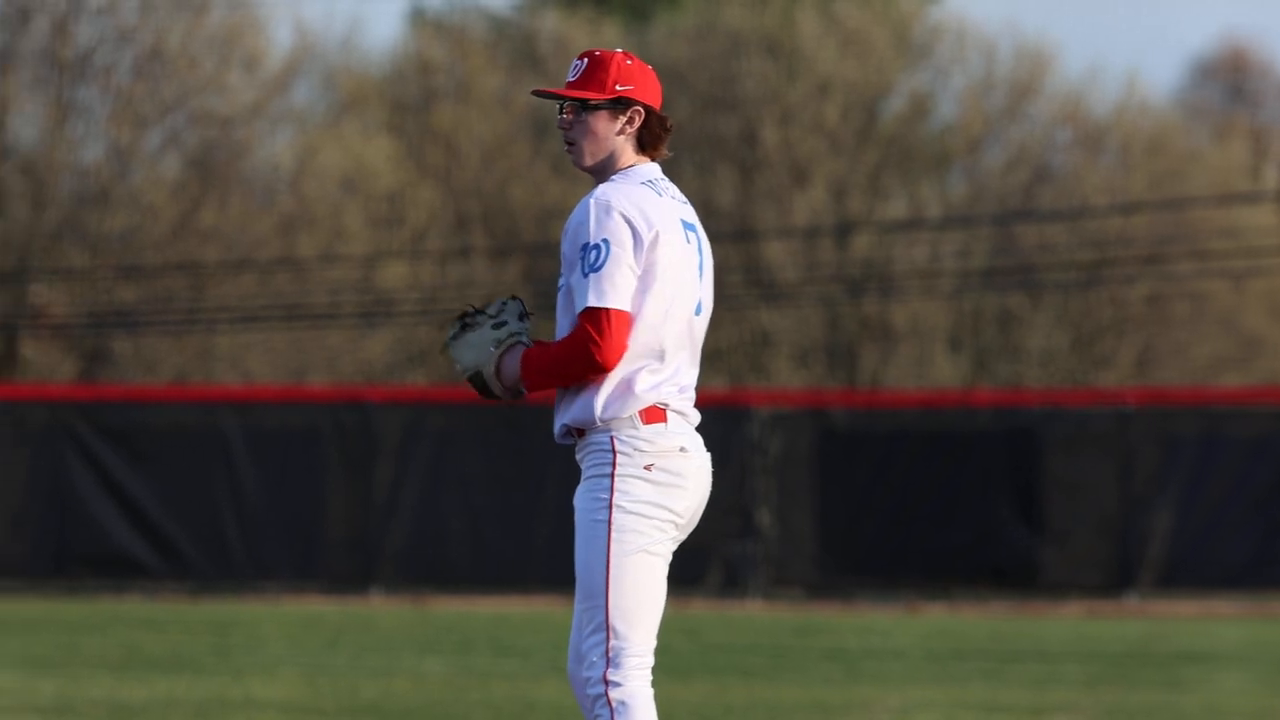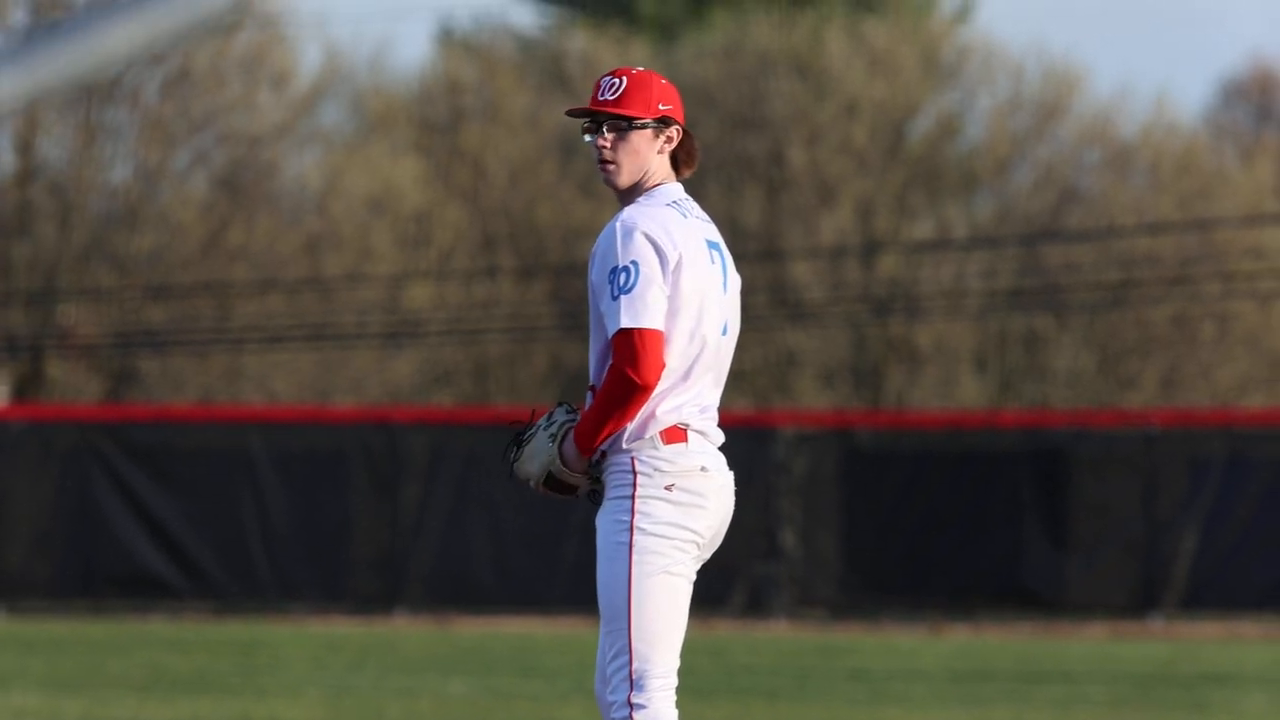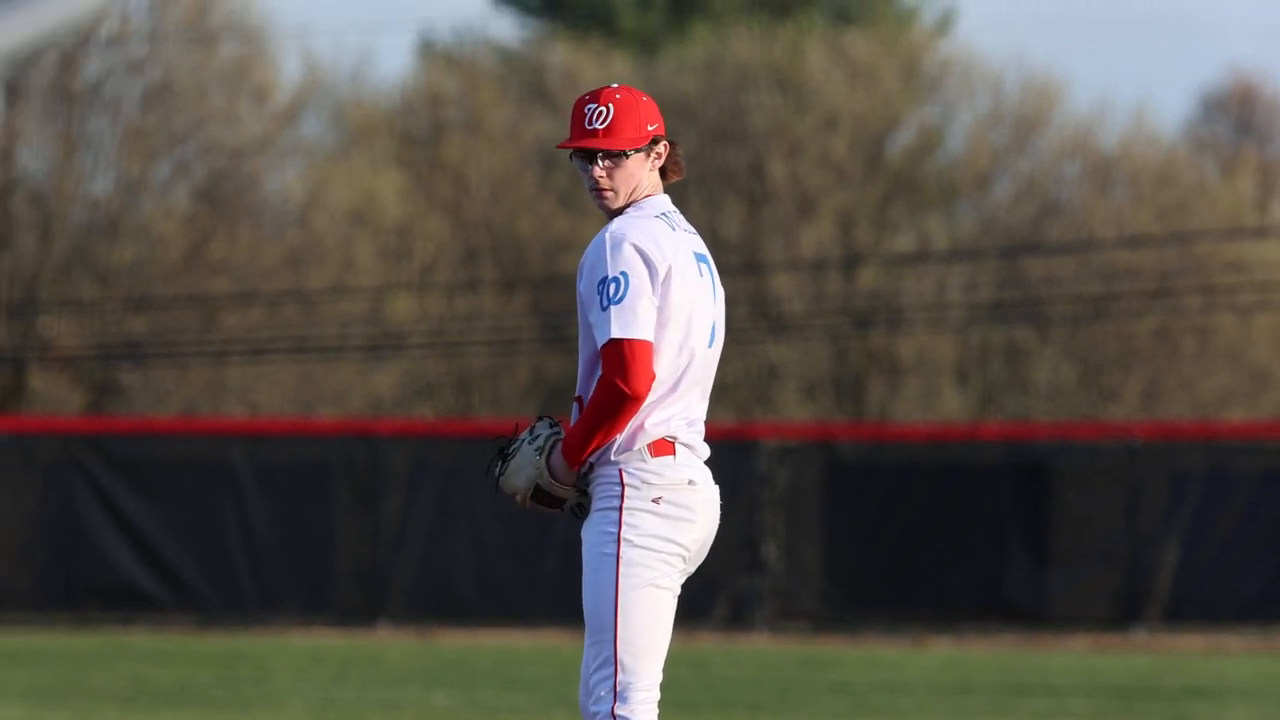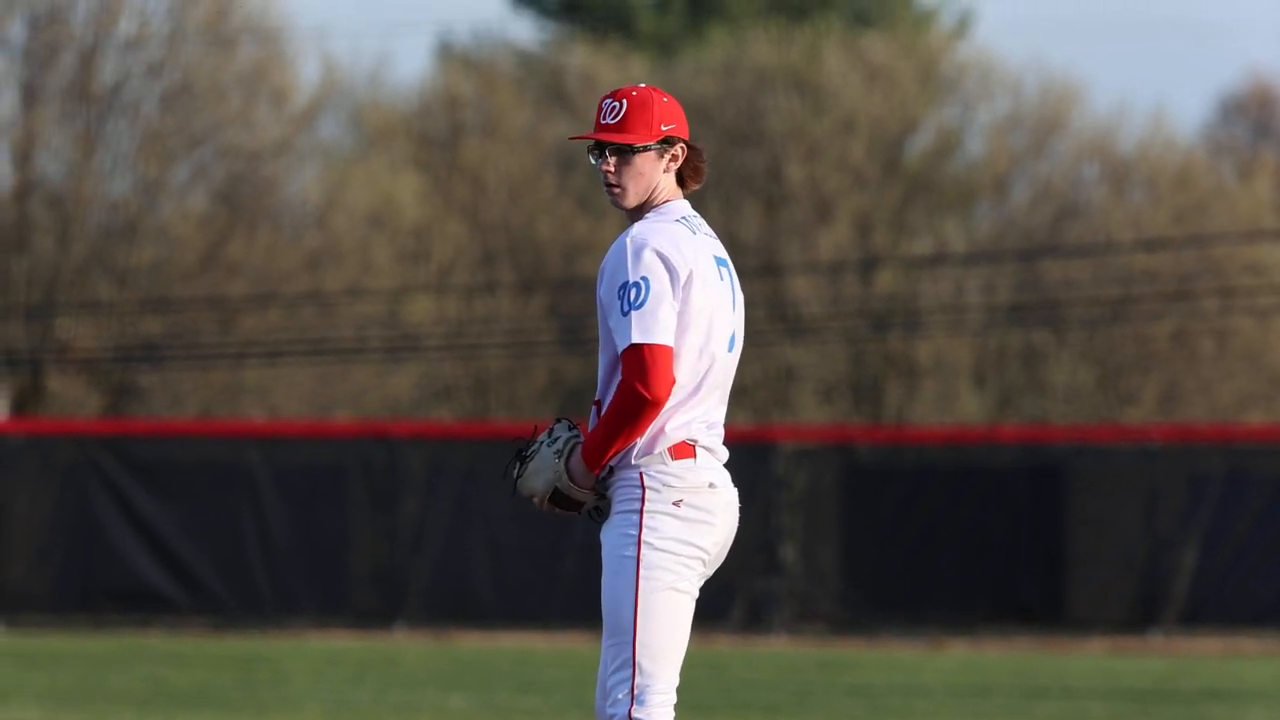
dt=0.4s
person 1, frame 1
left shoulder: (609, 206)
right shoulder: (676, 207)
left elbow: (600, 347)
left wrist: (522, 367)
right wrist: (540, 351)
left hip: (630, 456)
right hip: (676, 449)
right knee: (594, 665)
person 1, frame 2
left shoulder: (635, 228)
right shoulder: (702, 228)
left elbow: (637, 368)
left wrist: (581, 441)
right wrist: (594, 431)
left hip: (652, 476)
right hip: (702, 468)
person 1, frame 3
left shoulder: (623, 241)
right shoulder: (689, 241)
left elbow: (627, 379)
left wrist: (569, 455)
right wrist: (581, 447)
left hip: (639, 488)
right hip: (687, 483)
person 1, frame 4
left shoulder: (644, 245)
right shoulder: (707, 245)
left elbow: (649, 384)
left wrist: (588, 459)
right wrist: (601, 449)
left hip: (659, 493)
right hip: (705, 489)
